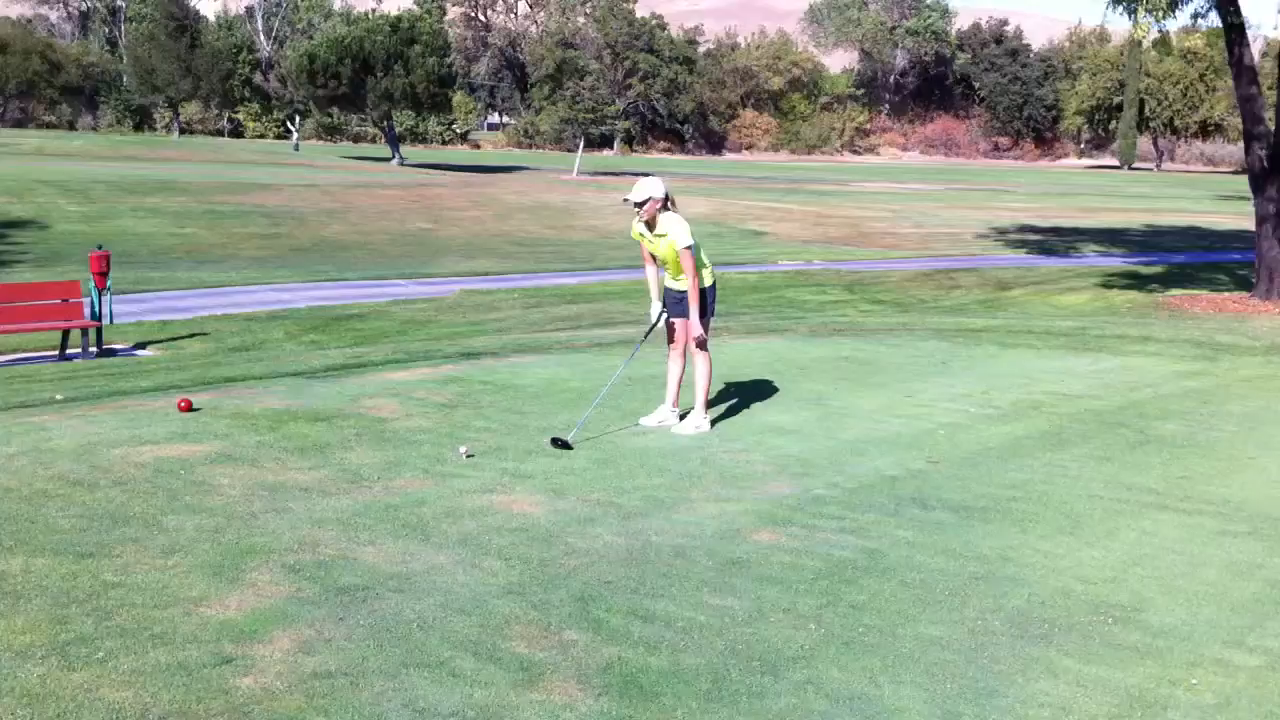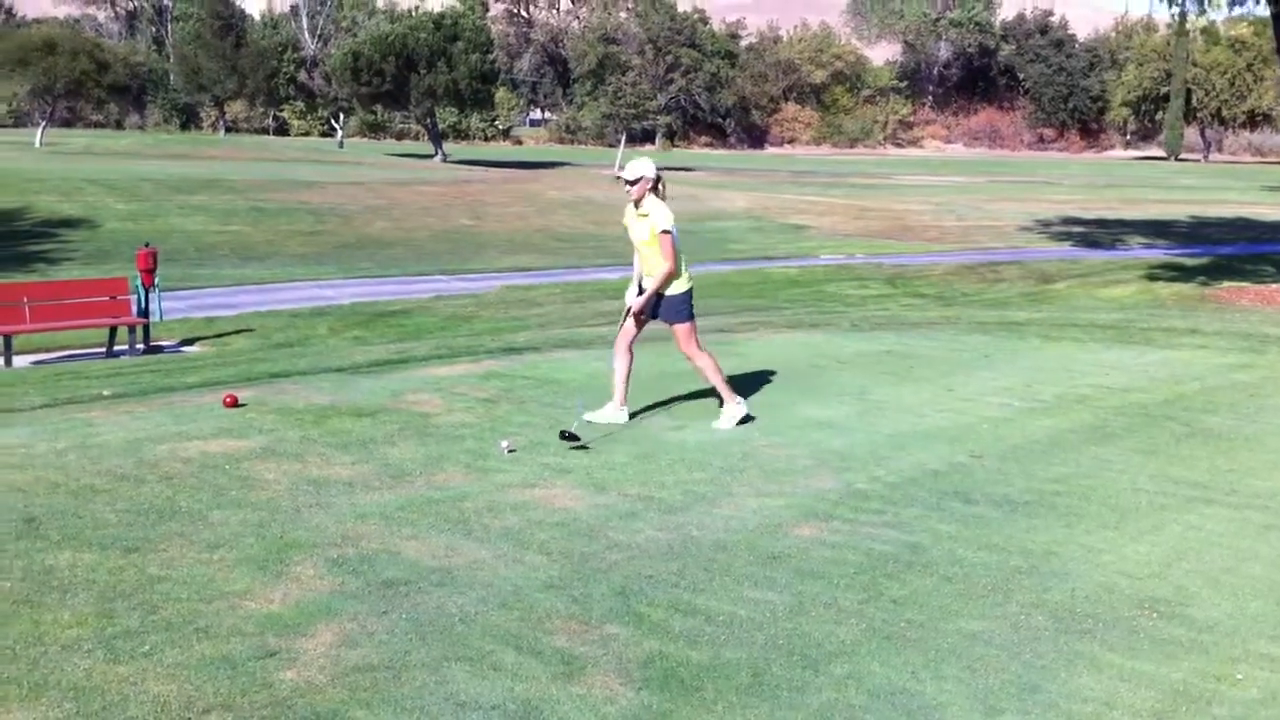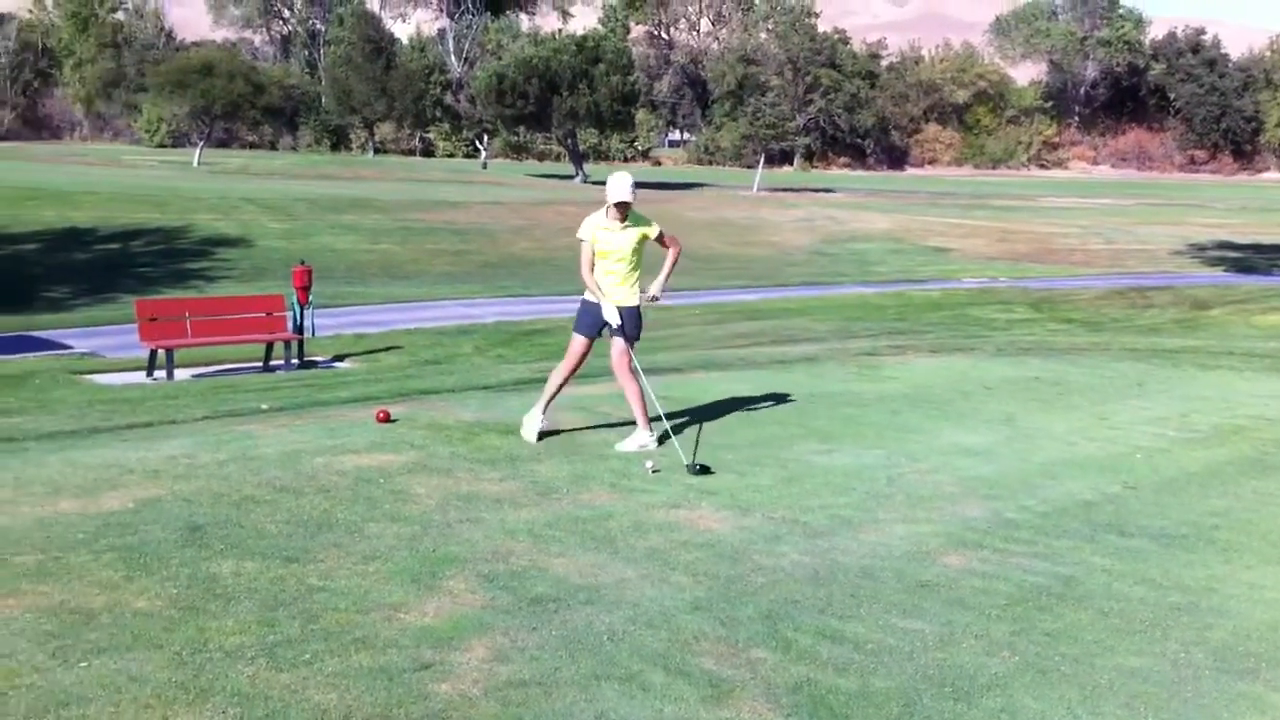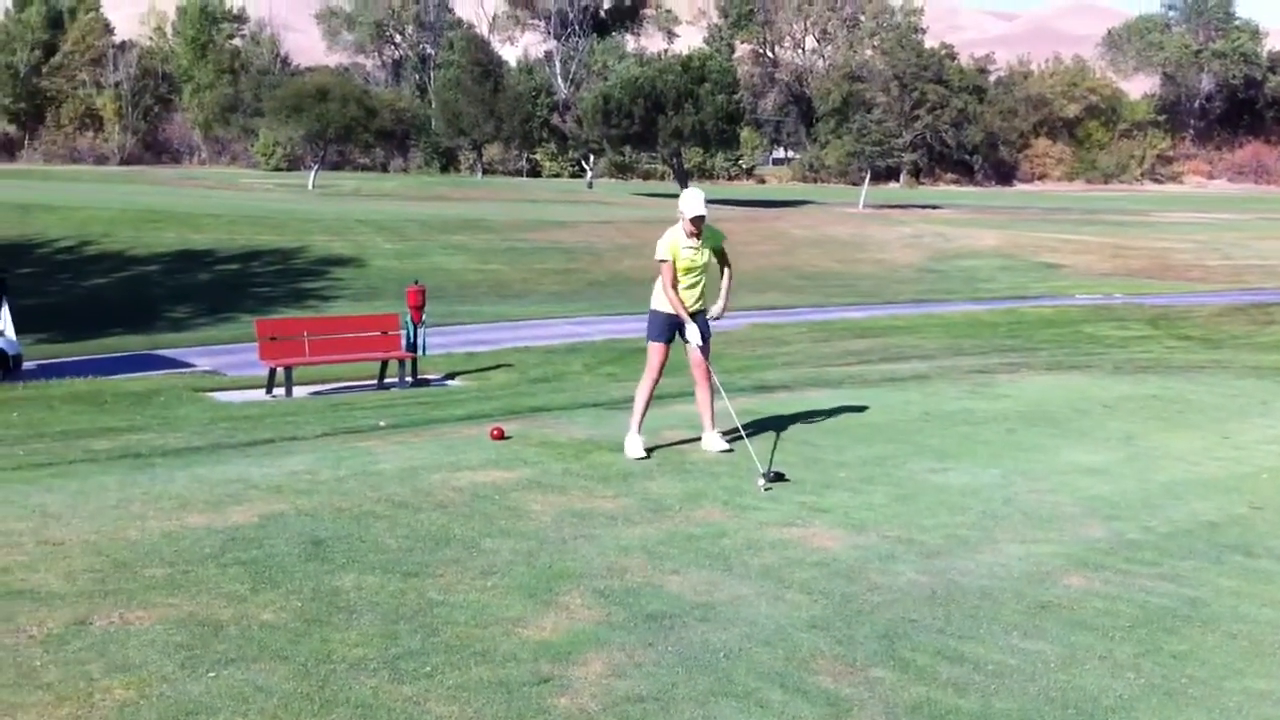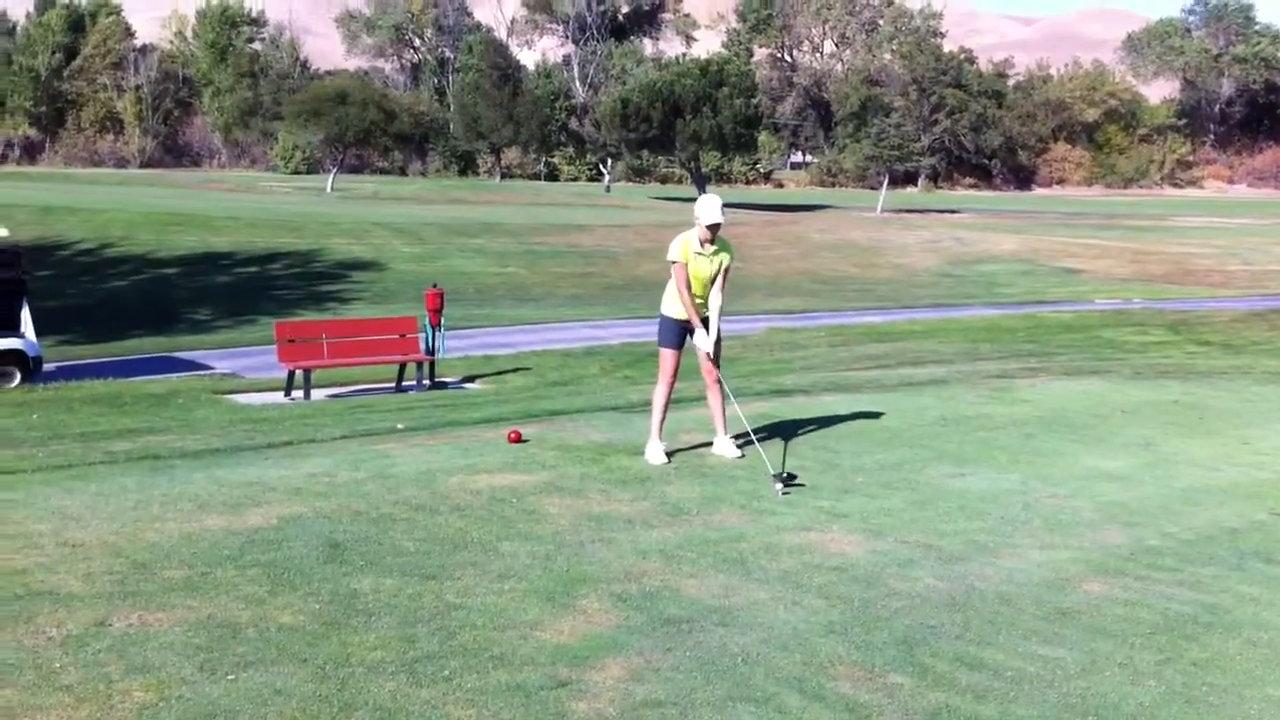
dt=1s
person 1, frame 1
left shoulder: (677, 228)
right shoulder: (639, 226)
left elbow: (693, 278)
right elbow: (650, 264)
left wrist: (696, 320)
right wrist: (655, 301)
left hip: (699, 286)
right hip: (673, 286)
left knee: (698, 348)
right knee: (675, 347)
left ankle: (700, 415)
right ankle: (670, 409)
person 1, frame 2
left shoulder: (660, 215)
right shoulder: (631, 211)
left elbow: (670, 266)
left wrist: (644, 297)
right wrist: (634, 286)
left hip: (674, 290)
right hip: (649, 288)
left knee: (690, 349)
right knee: (622, 339)
left ankle: (733, 403)
right ankle: (618, 406)
person 1, frame 3
left shoulder: (642, 225)
right shoulder: (591, 224)
left elbow: (675, 248)
right elbow: (586, 271)
left wrist: (660, 282)
right wrist: (605, 303)
left hip: (628, 304)
right hip: (595, 301)
left knee: (621, 366)
right knee: (571, 362)
left ankle: (645, 431)
right ankle: (538, 414)
person 1, frame 4
left shoulder: (713, 236)
right shoulder: (668, 241)
left elbow: (725, 266)
right elbow: (668, 288)
left wrist: (723, 299)
right wrist: (688, 323)
left hip: (697, 311)
right hip: (665, 310)
left knee: (702, 371)
right knee: (653, 372)
left ankle: (709, 433)
right ankle: (634, 435)
person 1, frame 5
left shoulder: (725, 250)
right shoulder: (681, 244)
left elbow: (717, 293)
right elbow: (683, 292)
left wrist: (712, 333)
right wrist: (698, 329)
left hip: (706, 317)
right hip: (675, 316)
left knee: (713, 376)
right knee: (667, 378)
left ankle: (721, 438)
right ankle: (654, 442)
